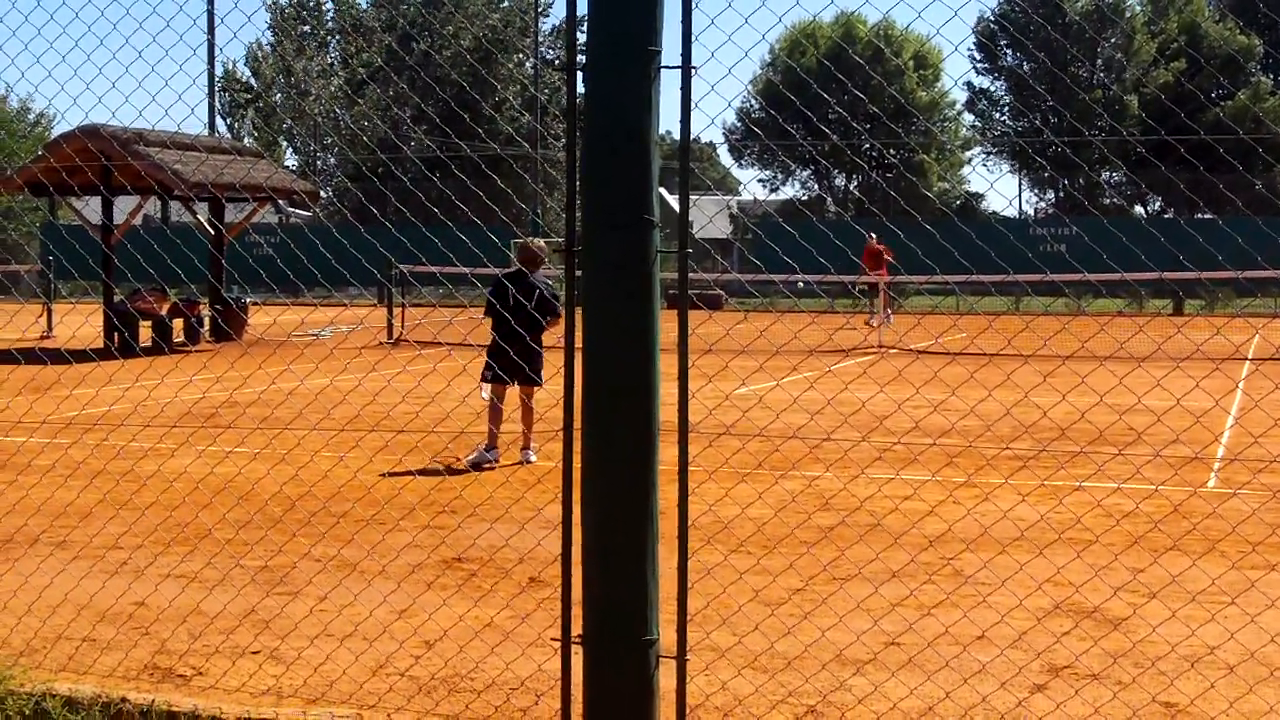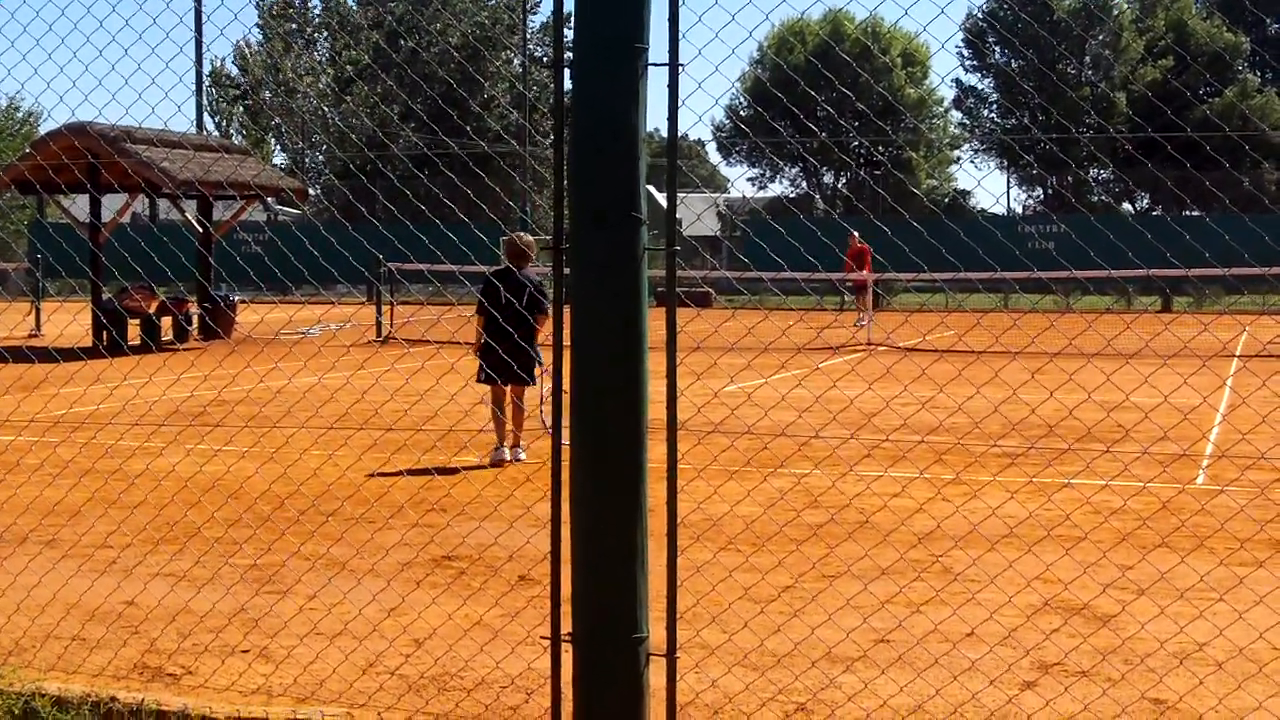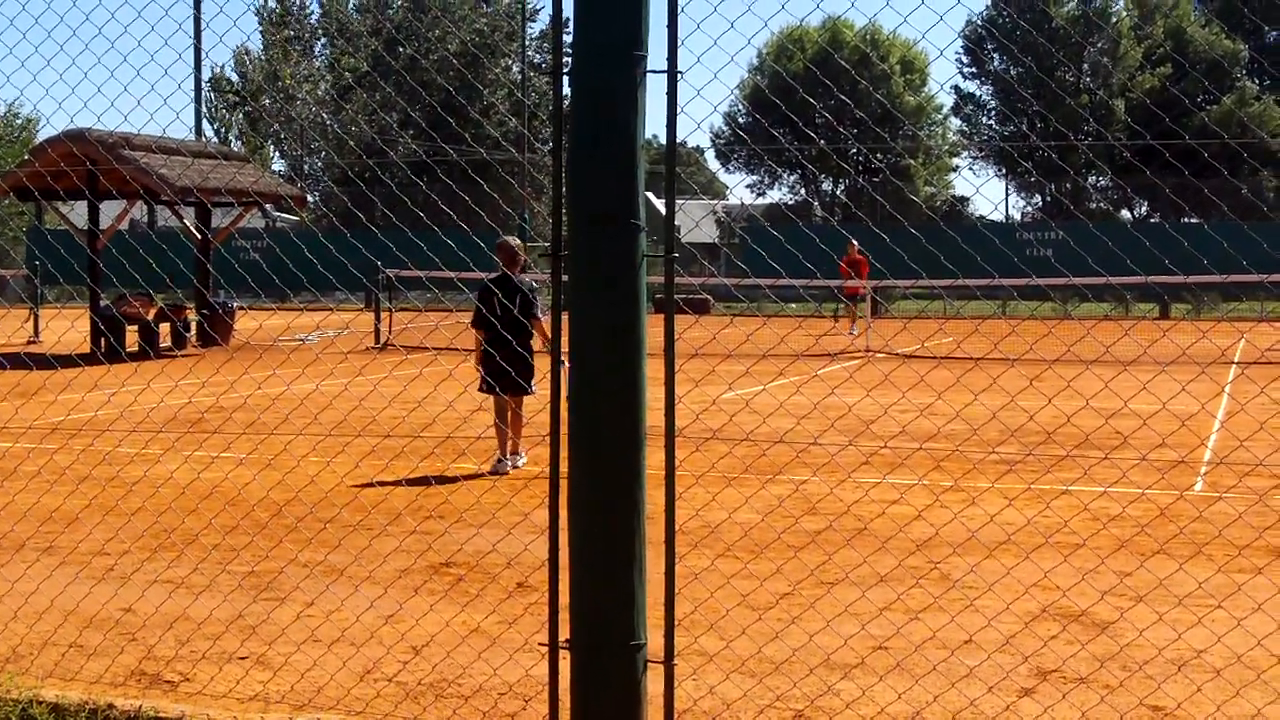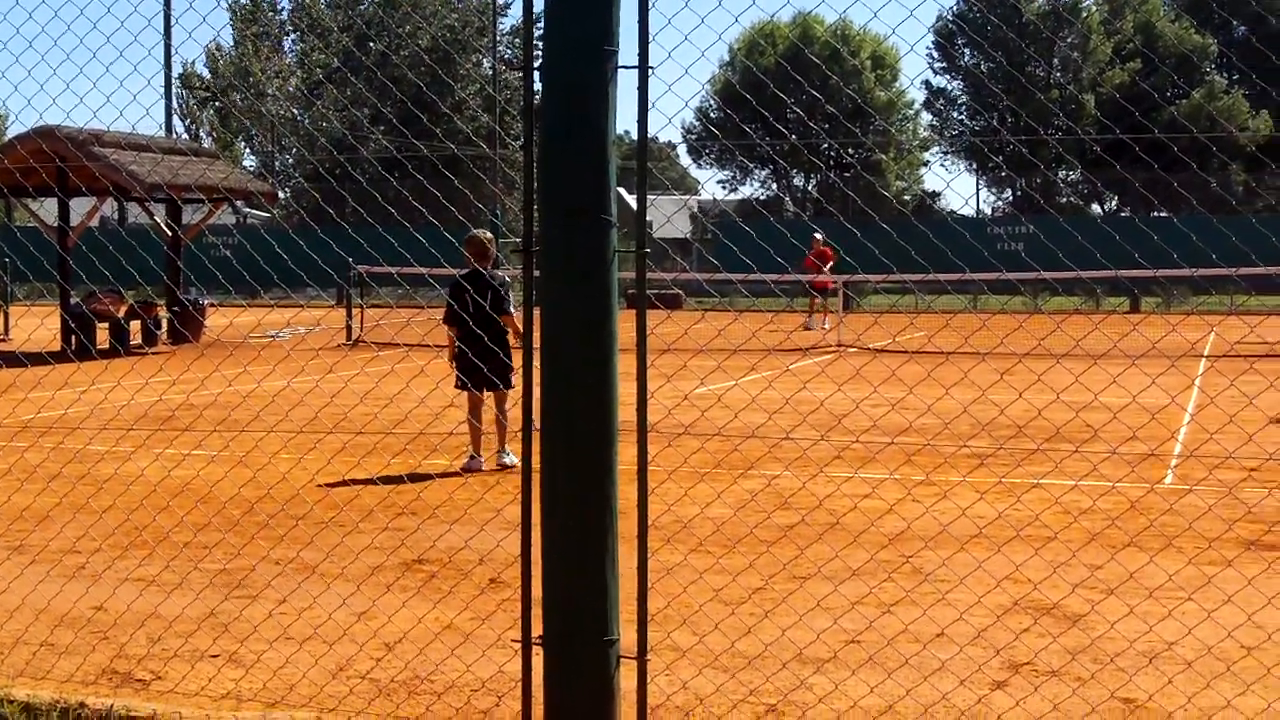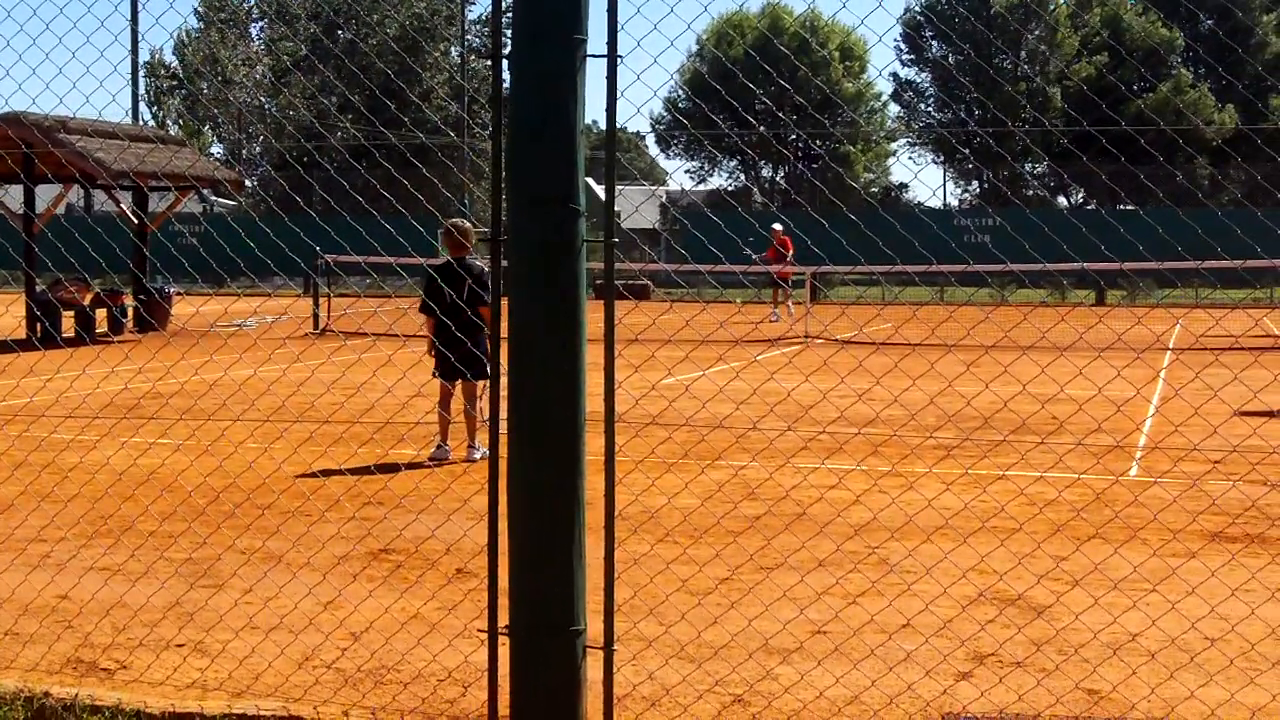
dt=0.3s
person 1, frame 1
left shoulder: (503, 279)
right shoulder: (544, 285)
left elbow: (491, 313)
right elbow: (556, 317)
right wrist: (537, 329)
left hip: (502, 345)
right hip: (530, 347)
left knee: (497, 397)
right knee: (527, 399)
left ankle: (491, 447)
right ankle: (527, 449)
person 1, frame 2
left shoulder: (493, 277)
right shoulder: (534, 281)
left elbow: (482, 314)
right elbow: (542, 315)
left wrist: (478, 340)
right wrist: (533, 333)
left hip: (494, 343)
right hip: (522, 345)
left knee: (497, 397)
right knee: (517, 397)
left ankle: (501, 447)
right ankle: (516, 447)
person 1, frame 3
left shoulder: (488, 287)
right shoulder: (527, 286)
left elbow: (479, 326)
right elbow: (535, 319)
left wrist: (478, 352)
right wrist: (546, 337)
left hip: (494, 353)
right hip: (520, 353)
left knee: (501, 406)
right knee: (517, 406)
left ankle: (503, 458)
right ankle: (515, 453)
person 1, frame 4
left shoulder: (459, 283)
right shoulder: (500, 280)
left elbow: (452, 322)
right elbow: (506, 315)
left wrist: (452, 349)
right wrist: (518, 333)
left hip: (468, 349)
right hip: (496, 348)
left knee: (474, 403)
right knee: (500, 402)
left ankle: (476, 456)
right ankle: (503, 452)
person 1, frame 5
left shoulder: (436, 272)
right shoulder: (479, 270)
left elbow: (429, 312)
right elbow: (485, 307)
left wrist: (431, 339)
right wrist: (491, 330)
left hip: (445, 340)
right hip: (473, 339)
left knee: (446, 393)
right knee: (470, 394)
left ankle: (443, 445)
right ankle: (472, 446)
